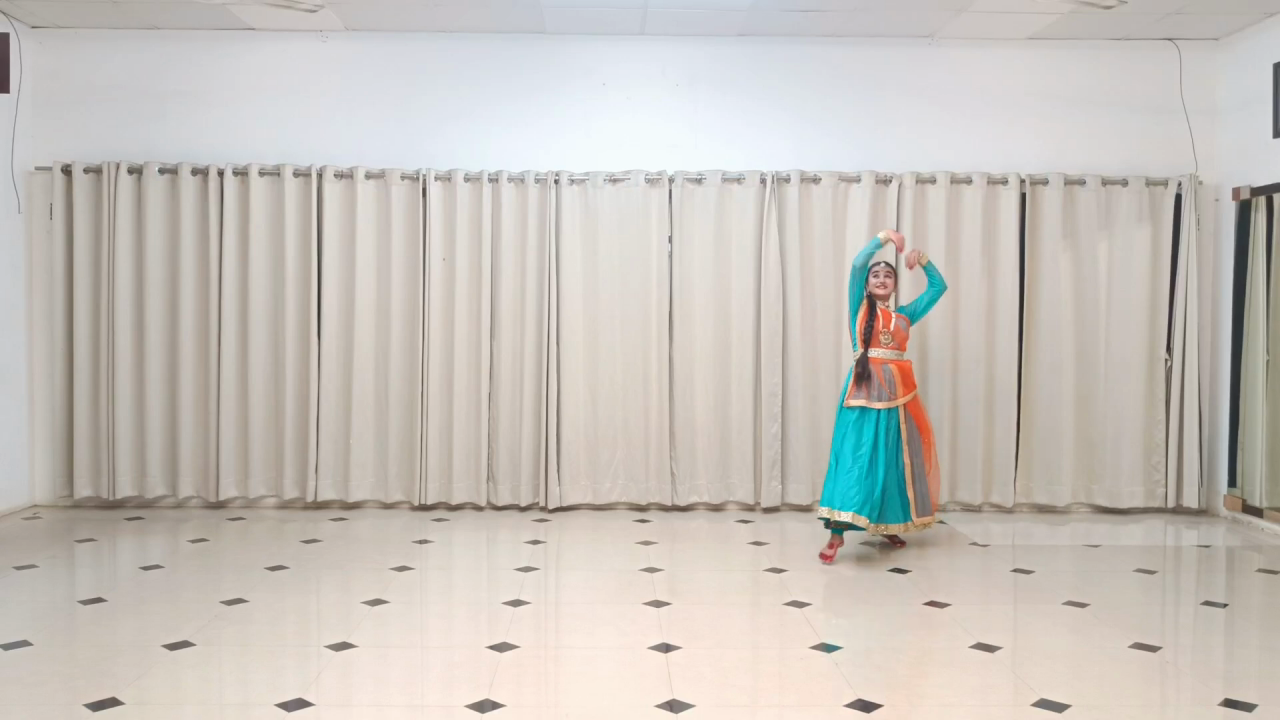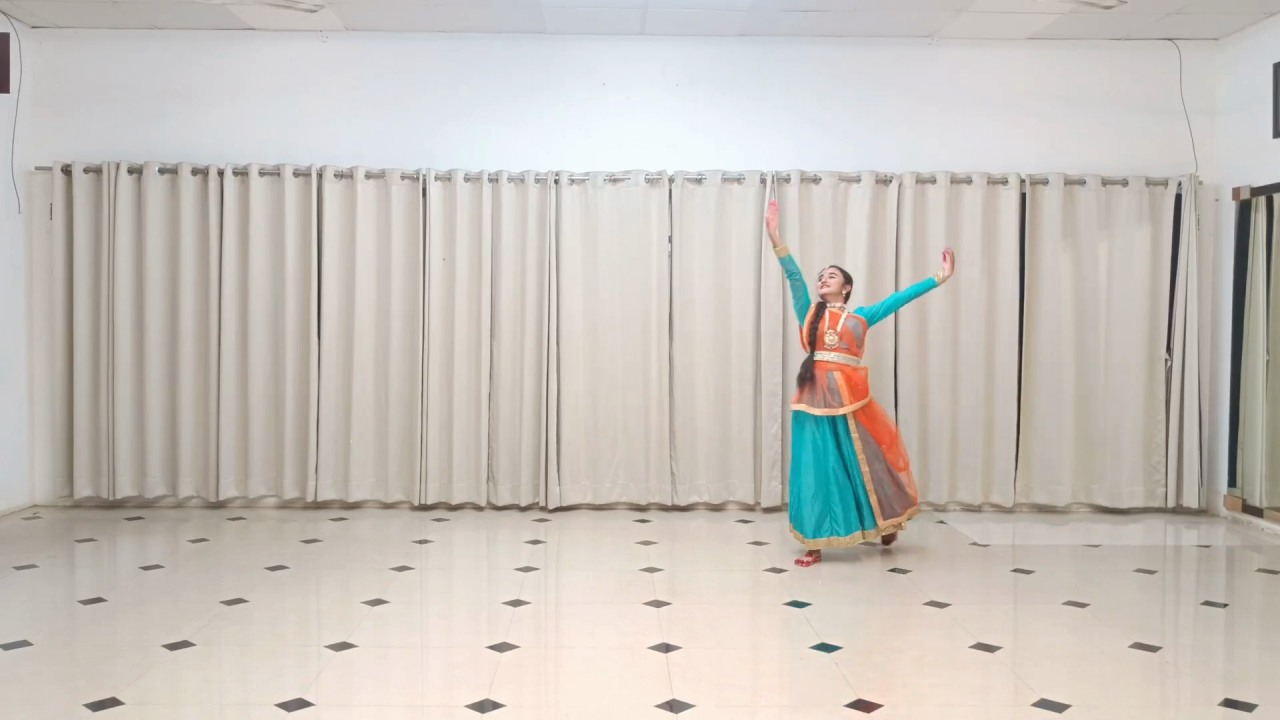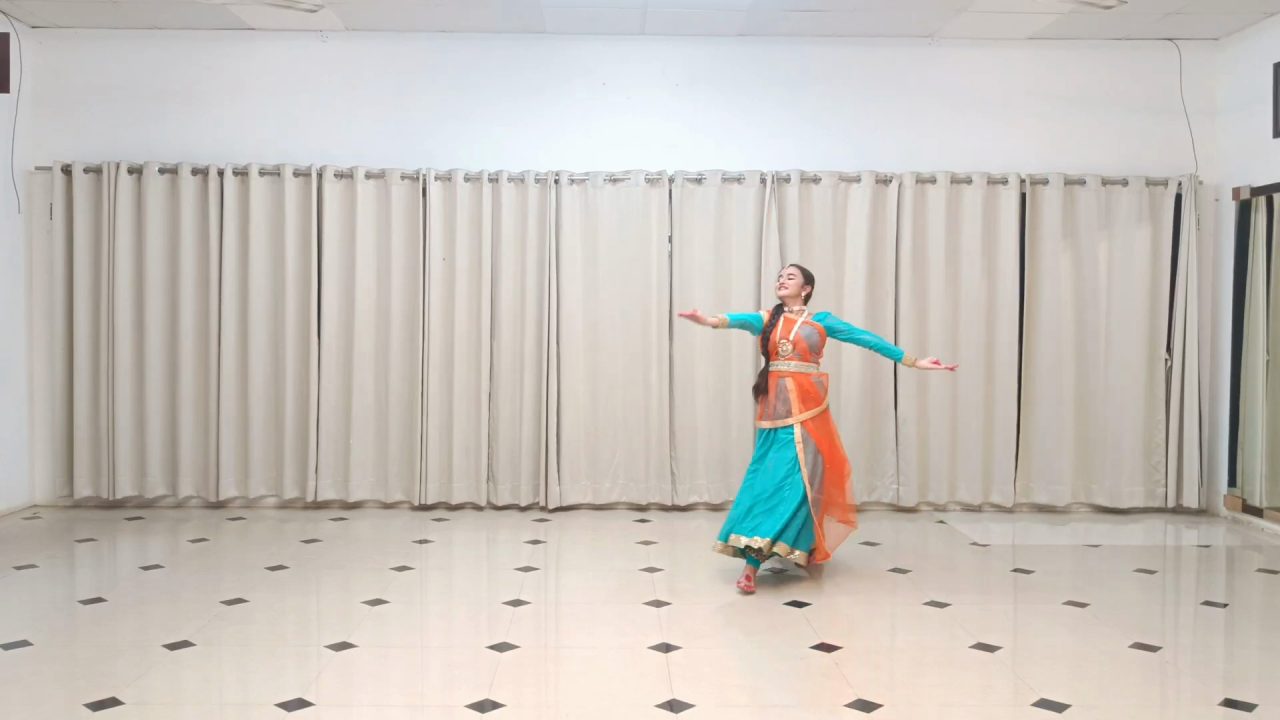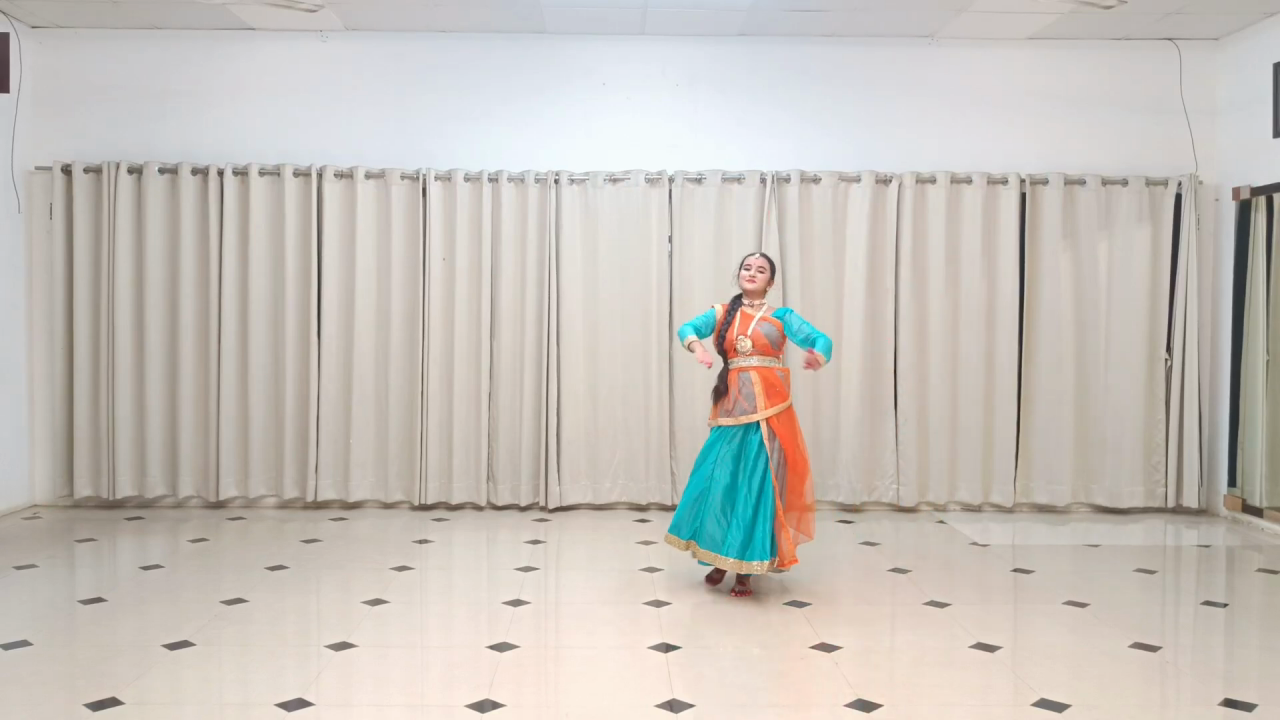
dt=0.4s
person 1, frame 1
left shoulder: (905, 314)
right shoulder: (861, 307)
left elbow: (938, 289)
right elbow: (857, 267)
left wrist: (923, 260)
right wrist: (884, 238)
left hip: (897, 392)
right hip: (863, 391)
left knee: (894, 459)
right knee: (850, 454)
left ankle: (892, 527)
right ankle: (837, 535)
person 1, frame 2
left shoulder: (862, 317)
right shoulder: (809, 311)
left elbow: (901, 298)
right elbow: (793, 275)
left wrist: (939, 278)
right wrist: (776, 237)
left hip: (849, 398)
right hip: (814, 398)
left knee: (863, 462)
right knee: (812, 469)
left ankle: (885, 520)
right ankle: (815, 542)
person 1, frame 3
left shoulder: (822, 321)
right shoulder: (766, 319)
left elbow: (866, 338)
right elbow: (739, 320)
left wrist: (912, 361)
right wrist: (712, 321)
left hip: (806, 409)
right hip: (773, 408)
left knee: (790, 481)
right knee: (770, 478)
left ankle: (755, 564)
right ankle: (797, 549)
person 1, frame 4
left shoulder: (783, 316)
right shoulder: (723, 313)
left elbow: (820, 338)
right elbow: (689, 328)
left wrist: (818, 356)
right wrist: (697, 346)
left hip: (768, 405)
right hip: (731, 403)
left knee: (760, 483)
right knee: (718, 479)
left ankle: (744, 571)
right ankle: (718, 557)
